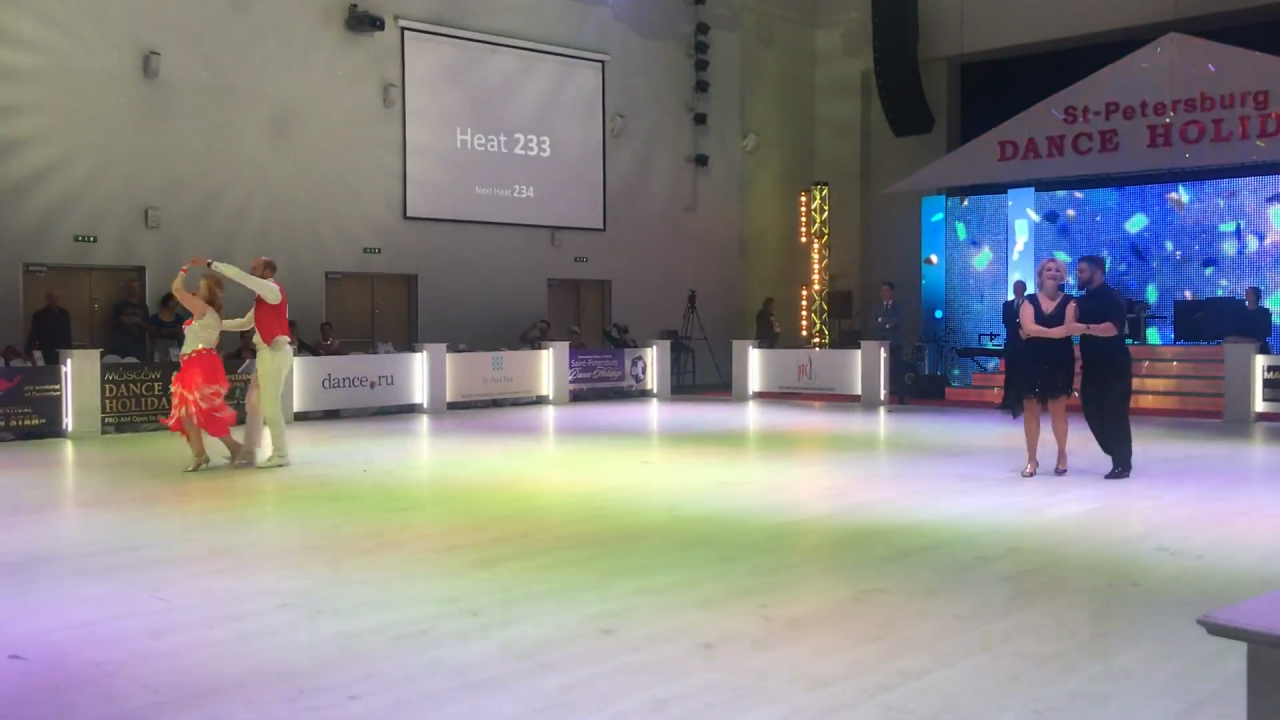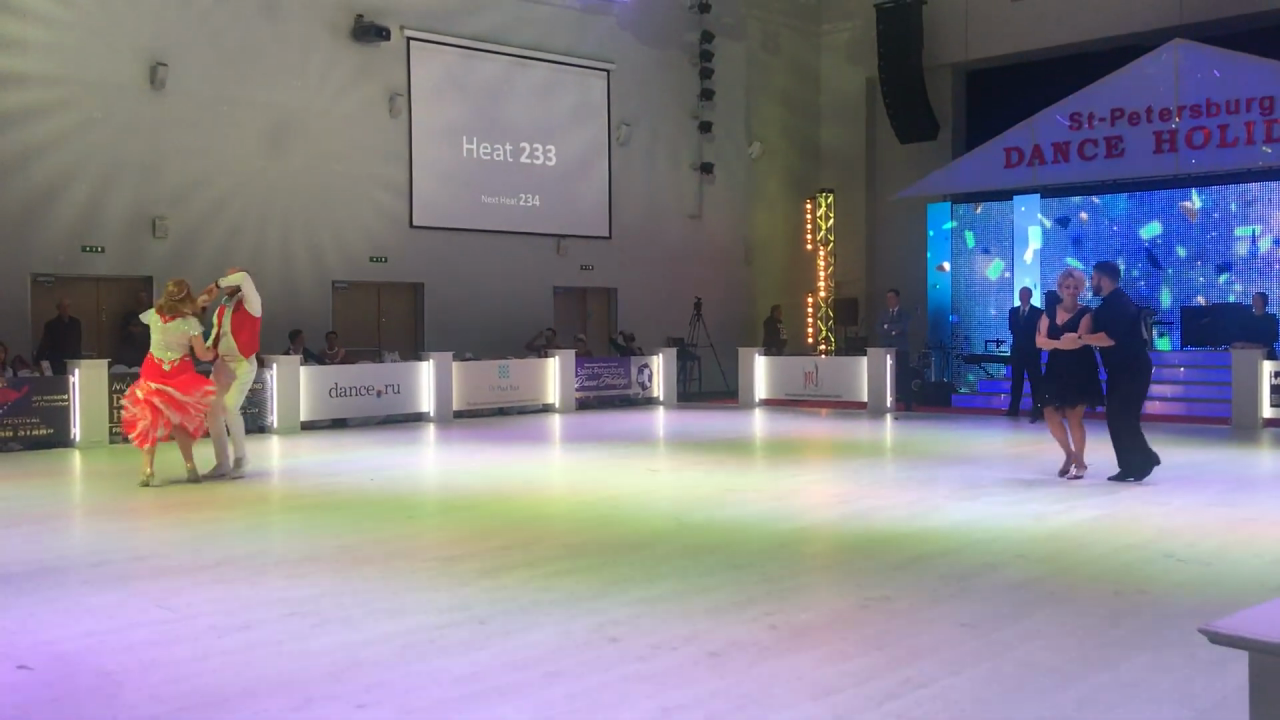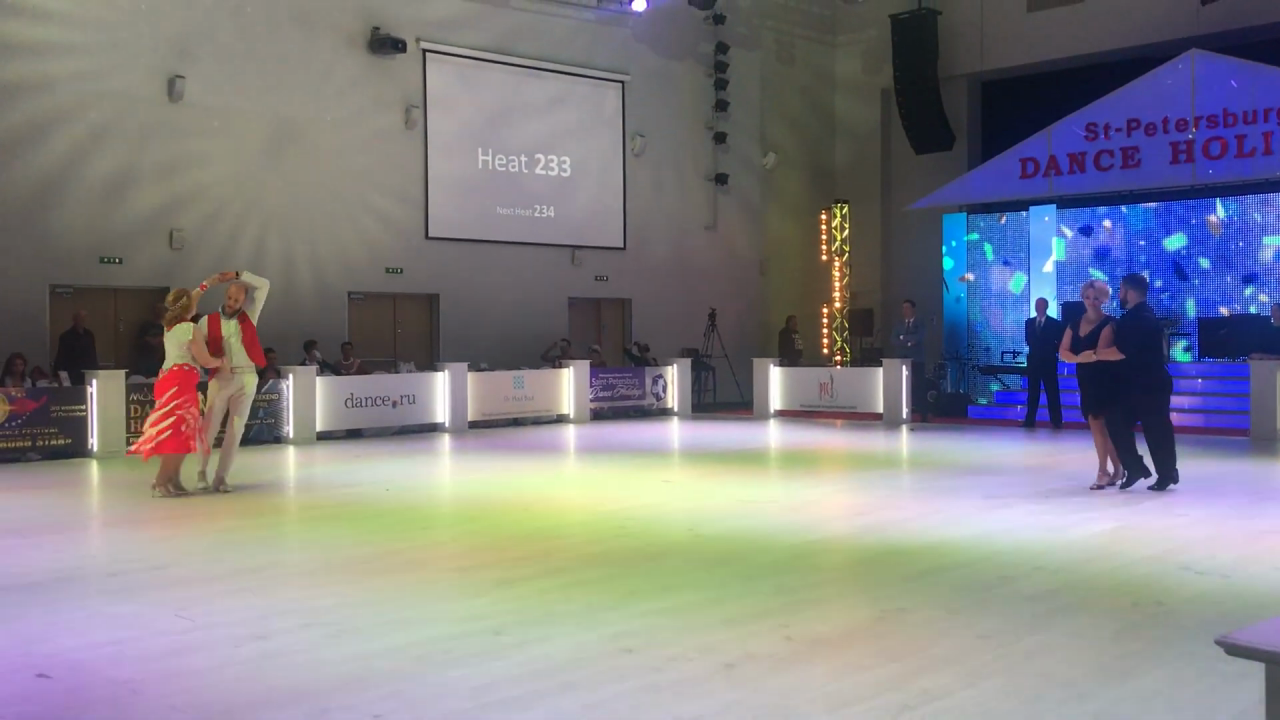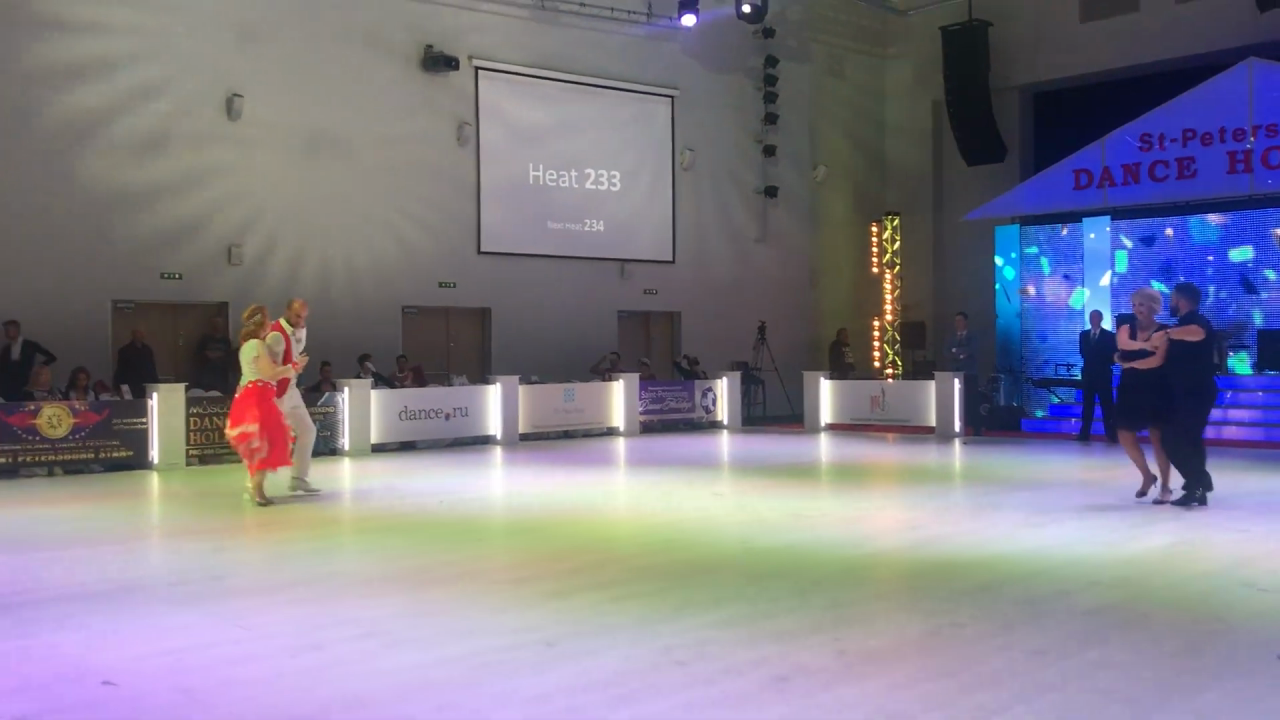
dt=0.4s
person 1, frame 1
left shoulder: (1112, 298)
right shoulder: (1084, 300)
left elbow: (1113, 328)
right elbow: (1072, 324)
left wrist: (1085, 327)
left hip: (1114, 364)
right hip: (1092, 365)
left knee: (1115, 412)
right knee: (1092, 410)
left ankle: (1123, 462)
right ankle: (1118, 454)
person 1, frame 2
left shoulder: (1122, 305)
right shoulder: (1107, 305)
left elbow: (1110, 338)
right elbow: (1097, 332)
left wrist: (1080, 338)
left hip: (1132, 370)
right hip: (1118, 370)
left knee: (1122, 417)
right knee: (1116, 418)
left ankle: (1144, 458)
right ankle: (1130, 466)
person 1, frame 3
left shoulder: (1143, 319)
right shoulder: (1132, 317)
left elbow: (1121, 351)
right elbow: (1119, 342)
left wrist: (1094, 354)
left hip: (1151, 383)
right hip: (1133, 383)
left knee: (1156, 428)
right knee: (1115, 422)
left ankle: (1167, 473)
right ankle: (1135, 468)
person 1, frame 4
left shoulder: (1198, 322)
right shoulder: (1182, 325)
left elbow: (1198, 332)
right elbow: (1168, 353)
left wrist: (1167, 334)
left hip: (1196, 393)
right hip: (1187, 393)
left knee: (1176, 438)
right knee: (1187, 440)
left ankle: (1200, 483)
right ankle: (1196, 489)
person 2, frame 1
left shoulder: (1068, 301)
right shoulder: (1030, 301)
left elbow: (1067, 330)
right elbow: (1028, 327)
left wrist: (1037, 332)
right wrist: (1054, 331)
left hip: (1059, 361)
right hip: (1033, 360)
left knee: (1057, 408)
right knee: (1031, 409)
left ankle: (1062, 455)
right ankle: (1031, 460)
person 2, frame 2
left shoulder: (1085, 313)
right shoulder: (1049, 312)
left elbow: (1079, 341)
right elbow: (1039, 341)
left wrist: (1054, 343)
right wrist: (1063, 341)
left hip: (1080, 370)
right hip: (1056, 369)
left knee: (1074, 416)
right knee: (1051, 415)
left ankle: (1079, 463)
right ankle: (1069, 455)
person 2, frame 3
left shoulder: (1108, 323)
right shoulder: (1075, 324)
left elbow: (1098, 352)
right elbow: (1062, 352)
left wrist: (1076, 356)
left hip: (1104, 379)
right hip: (1086, 380)
left knee: (1097, 424)
right knee: (1099, 426)
left ankle: (1103, 472)
right ankle: (1117, 470)
person 2, frame 4
left shoulder: (1164, 331)
right shoulder: (1128, 327)
left elbow: (1157, 360)
right elbow: (1122, 343)
left wrist: (1127, 363)
right wrist: (1145, 344)
left hip: (1155, 390)
right hip: (1130, 390)
left knee: (1157, 438)
right knee: (1125, 436)
left ankle: (1165, 487)
right ankle: (1147, 475)
person 3, frame 1
left shoulder: (272, 290)
right shoulder: (262, 297)
left elbow: (239, 276)
right elbow: (246, 323)
left wrist: (210, 263)
left hip: (275, 352)
right hip: (267, 353)
left knee: (269, 404)
right knee: (254, 402)
left ankle: (280, 454)
right ankle: (249, 449)
person 3, frame 2
left shoulder: (250, 304)
right shoulder: (220, 310)
left elbow: (245, 277)
right elbow: (214, 340)
left wrist: (217, 284)
left hip: (243, 365)
right hip: (220, 365)
left knee: (229, 410)
right knee: (213, 414)
left ankle: (240, 458)
right ankle: (222, 463)
person 3, frame 3
left shoulder: (248, 314)
right shoulder: (208, 321)
left elbow: (264, 286)
left wrist: (238, 275)
left hip: (247, 378)
right hip: (220, 378)
left knee: (236, 428)
right knee: (210, 425)
left ankle: (220, 478)
right ankle: (202, 471)
person 3, frame 4
left shoulder: (292, 332)
right shoulder: (276, 335)
left elbow: (300, 347)
left wrist: (302, 328)
left hip: (291, 391)
right hip: (276, 393)
left knee: (307, 430)
left ankle: (298, 478)
person 4, frame 1
left shoulder: (204, 309)
right shoulder: (210, 314)
left elbow: (177, 290)
left wrist: (184, 270)
left hip: (202, 364)
right hip: (194, 365)
left knee: (205, 412)
right knee: (187, 411)
left ankle: (233, 445)
right ankle: (199, 456)
person 4, frame 2
left shoulder: (153, 315)
right shoulder: (191, 323)
right elbow: (203, 355)
left wrist: (197, 304)
right wrist: (213, 353)
left hip: (153, 371)
right hip: (180, 373)
left knee: (148, 422)
right knee: (181, 420)
left ankle: (148, 471)
right ankle: (190, 466)
person 4, frame 3
left shoulder: (169, 325)
right shoulder: (190, 329)
left elbow: (188, 302)
right elbow: (205, 361)
left wrist: (207, 284)
right wrist: (221, 361)
left hip: (171, 381)
right hip: (180, 383)
left knee: (186, 431)
right knee: (175, 434)
left ankle: (172, 477)
right ankle: (161, 483)
person 4, frame 4
left shoulder: (250, 343)
right shoulder: (257, 345)
right elbow: (271, 373)
right wrist: (294, 365)
left hip: (253, 397)
right hip: (257, 398)
left knee: (262, 446)
right knee: (272, 444)
left ankle: (258, 490)
right ankle: (256, 487)
